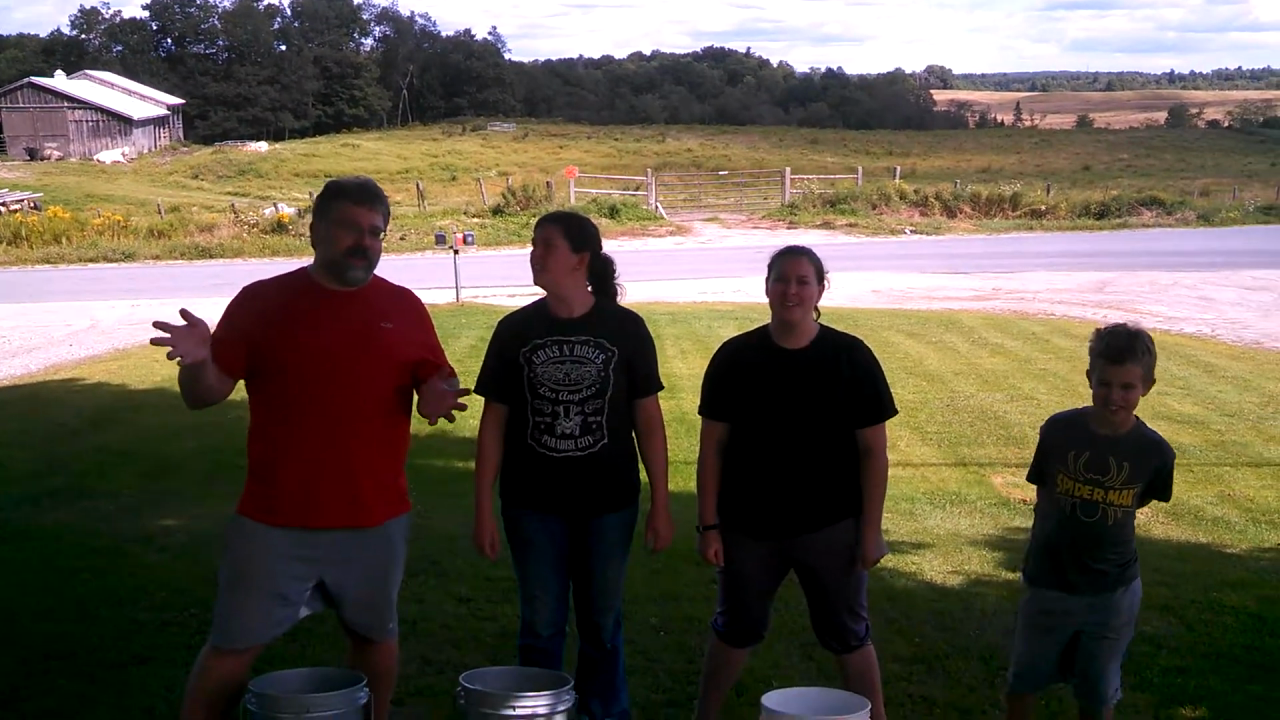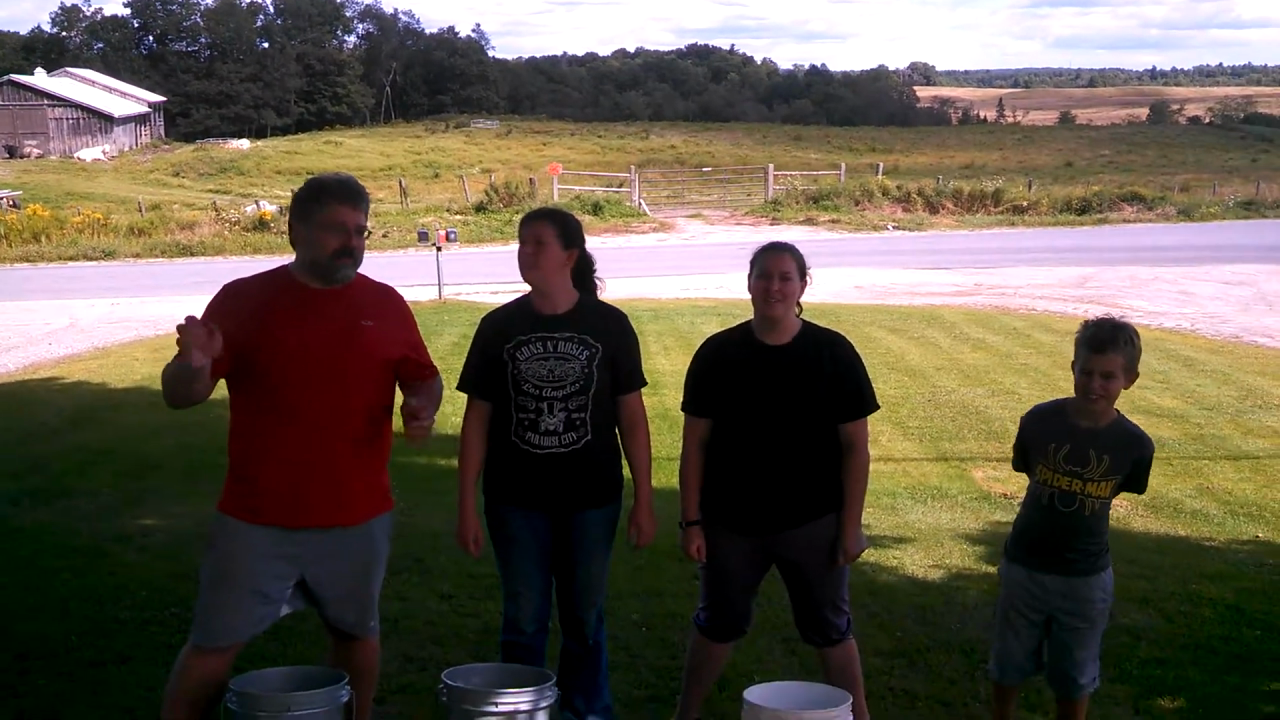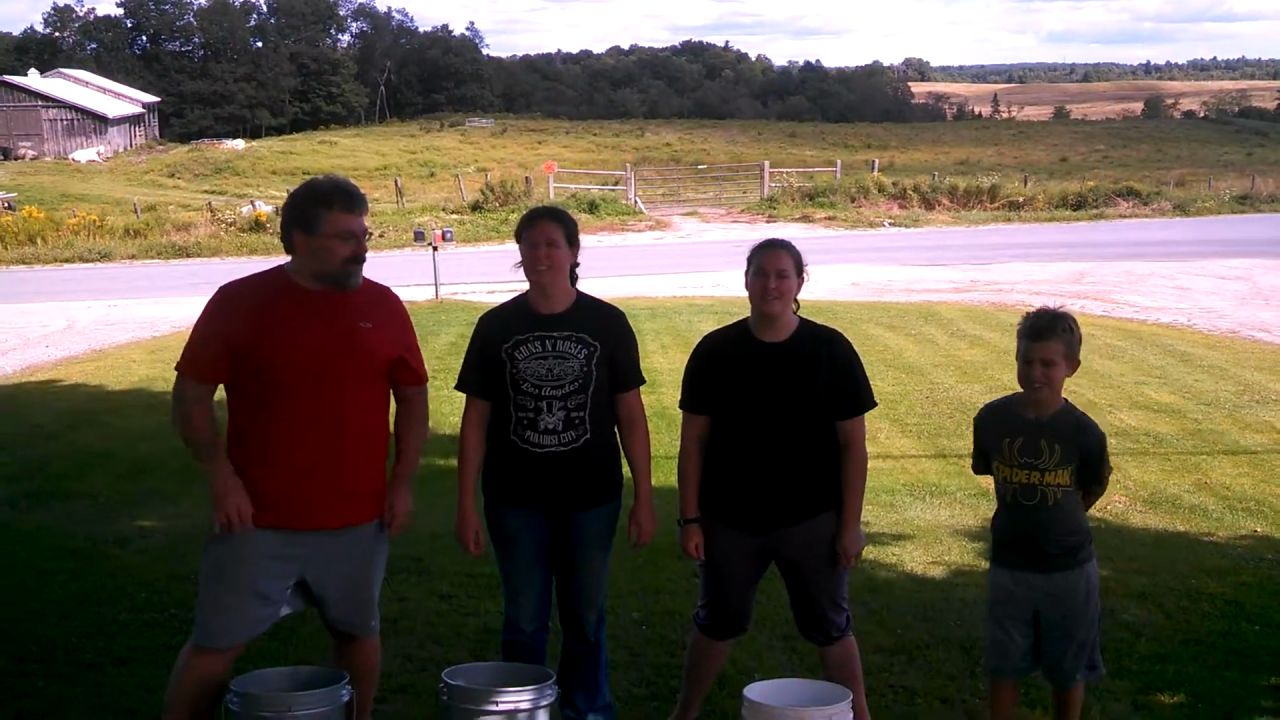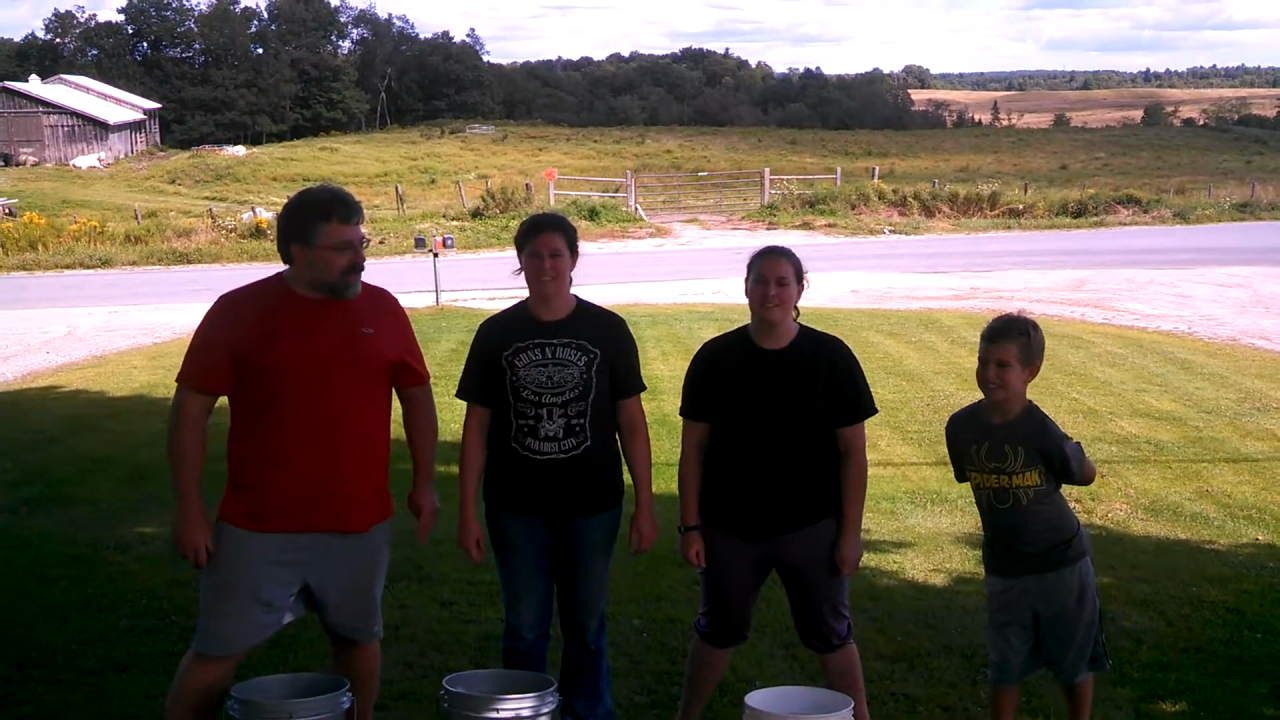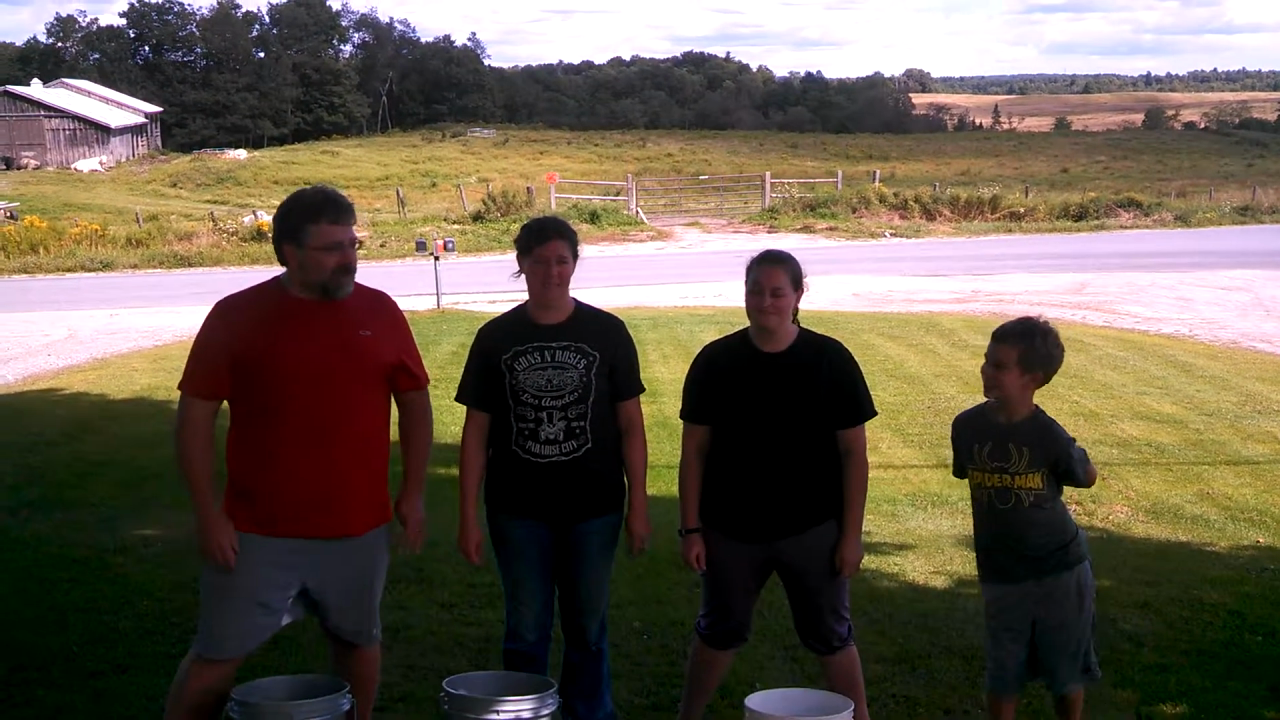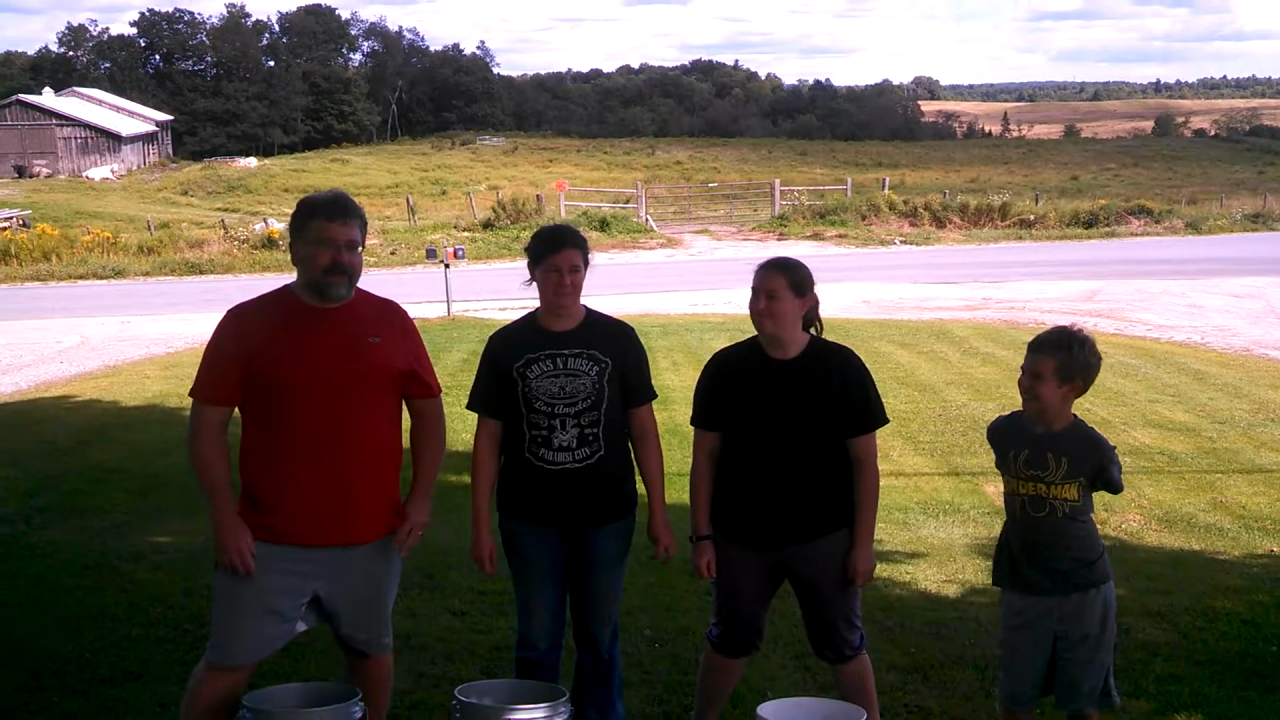
dt=0.3s
person 1, frame 1
left shoulder: (403, 307)
right shoulder: (261, 300)
left elbow: (438, 382)
right elbow: (205, 394)
left wrist: (435, 399)
right wrist: (198, 362)
left hip: (374, 519)
right hip: (274, 520)
left knee: (374, 633)
right knee: (232, 644)
person 1, frame 2
left shoulder: (384, 304)
right shoulder: (241, 299)
left elbow: (425, 379)
right elbow: (177, 390)
left wrist: (422, 406)
right wrist: (196, 367)
left hip: (358, 516)
right hip: (256, 518)
left knee: (356, 631)
right knee: (213, 642)
person 1, frame 3
left shoulder: (382, 304)
right shoulder: (237, 301)
left elbow: (412, 393)
right elbow: (188, 393)
left wrist: (403, 481)
right wrist: (219, 470)
left hip: (356, 519)
right hip: (257, 520)
left knee: (357, 632)
right knee: (215, 643)
person 1, frame 4
left shoulder: (381, 309)
right shoulder: (236, 312)
left elbow: (417, 394)
right elbow: (190, 408)
left wrist: (423, 481)
right wrist: (189, 508)
left hip: (359, 523)
right hip: (258, 527)
left knee: (357, 636)
right knee: (216, 651)
person 1, frame 5
left shoulder: (379, 311)
right shoulder: (235, 316)
left elbow: (414, 400)
right elbow: (195, 416)
left wrist: (413, 489)
right wrist: (210, 514)
left hip: (358, 526)
right hip: (257, 531)
left knee: (358, 639)
right knee: (216, 654)
person 1, frame 6
left shoulder: (390, 321)
right shoulder: (246, 323)
left elbow: (427, 408)
right elbow: (208, 424)
left wrist: (420, 496)
right wrist: (226, 518)
left hip: (369, 535)
right hip: (270, 539)
left knee: (369, 648)
right knee: (228, 662)
person 2, frame 1
left shoulder: (625, 327)
right shoulder: (514, 329)
left elbow: (648, 419)
right elbow: (494, 421)
left wrist: (660, 503)
right wrist: (483, 507)
left hip: (608, 503)
right hip: (533, 504)
left knee: (602, 624)
right knee: (541, 625)
person 2, frame 2
left shoulder: (609, 324)
right shoulder: (498, 326)
left elbow: (631, 414)
right elbow: (478, 418)
left wrist: (644, 499)
right wrist: (466, 504)
left hip: (591, 498)
right hip: (516, 500)
left knee: (584, 619)
right knee: (524, 621)
person 2, frame 3
left shoulder: (607, 322)
right shoulder: (496, 326)
left elbow: (630, 413)
right elbow: (476, 418)
left wrist: (643, 497)
right wrist: (466, 504)
left hip: (591, 497)
right hip: (515, 499)
left knee: (584, 617)
right knee: (524, 620)
person 2, frame 4
left shoulder: (607, 330)
right shoulder: (495, 334)
left elbow: (631, 421)
right elbow: (477, 426)
left wrist: (644, 505)
right wrist: (467, 512)
left hip: (592, 505)
right hip: (516, 507)
left knee: (585, 625)
right knee: (525, 628)
person 2, frame 5
left shoulder: (607, 332)
right shoulder: (495, 337)
left elbow: (630, 422)
right elbow: (476, 430)
left wrist: (638, 504)
right wrist: (468, 515)
left hip: (593, 508)
right hip: (518, 511)
left knee: (587, 628)
right knee: (526, 630)
person 2, frame 6
left shoulder: (618, 340)
right shoulder: (506, 345)
left elbow: (643, 428)
right elbow: (489, 437)
left wrist: (658, 512)
right wrist: (481, 524)
left hip: (605, 516)
right hip: (530, 518)
left knee: (598, 636)
right knee: (538, 639)
person 3, frame 1
left shoulder: (851, 357)
right shoulder: (734, 357)
left elbow: (873, 450)
right elbow: (713, 446)
left wrist: (871, 530)
right wrist: (709, 524)
left hip: (831, 526)
right hip: (748, 526)
left knee: (848, 635)
right knee: (734, 630)
person 3, frame 2
left shoulder: (833, 352)
right shoulder: (717, 353)
left elbow: (854, 445)
right elbow: (696, 442)
left wrist: (850, 524)
right wrist: (692, 520)
left hip: (813, 520)
right hip: (731, 521)
left knee: (830, 629)
right knee: (716, 625)
person 3, frame 3
left shoulder: (831, 349)
right shoulder: (715, 350)
left elbow: (853, 443)
right elbow: (694, 440)
left wrist: (850, 523)
right wrist: (690, 517)
left hip: (812, 518)
right hip: (729, 519)
left knee: (830, 626)
right knee: (716, 622)
person 3, frame 4
left shoulder: (831, 357)
right shoulder: (715, 358)
left elbow: (852, 451)
right elbow: (694, 448)
left wrist: (850, 531)
right wrist: (691, 525)
left hip: (812, 526)
right hip: (730, 527)
left knee: (830, 634)
right knee: (717, 630)
person 3, frame 5
left shoulder: (831, 359)
right shoulder: (715, 361)
left elbow: (853, 452)
right elbow: (694, 450)
left wrist: (851, 533)
right wrist: (691, 528)
left hip: (813, 528)
right hip: (731, 529)
left knee: (831, 636)
right knee: (718, 631)
person 3, frame 6
left shoulder: (842, 367)
right shoulder: (726, 368)
left elbow: (864, 461)
right elbow: (705, 457)
left wrist: (863, 542)
right wrist: (702, 535)
left hip: (824, 537)
right hip: (742, 538)
left knee: (843, 645)
right knee: (730, 641)
person 4, frame 1
left shoulder: (1154, 451)
right shoulder: (1058, 429)
left wrist: (1102, 518)
right wrist: (1042, 543)
left hip: (1113, 590)
right hip: (1048, 579)
right knee: (1025, 674)
person 4, frame 2
left shoulder: (1134, 444)
right shoulder: (1039, 420)
left elbow: (1118, 492)
left wrist: (1080, 513)
right wrist: (1055, 511)
left hip: (1086, 575)
right hip: (1024, 565)
left knee: (1074, 674)
right knee: (1008, 664)
person 4, frame 3
left shoulder: (1083, 431)
right shoulder: (991, 419)
left elbow: (1093, 490)
left wrist: (1061, 509)
right wrist: (1024, 512)
left hip: (1069, 566)
right hip: (1009, 564)
left knee: (1069, 666)
right knee: (1004, 661)
person 4, frame 4
left shoulder: (1042, 432)
right shoulder: (961, 426)
left elbow: (1085, 475)
left hip: (1062, 562)
right hip: (1005, 567)
left knee: (1075, 660)
right knee: (1005, 664)
person 4, frame 5
left shoulder: (1050, 436)
right shoulder: (967, 425)
left elbow: (1087, 478)
left wrist: (1042, 487)
right wrist: (1013, 488)
left hip: (1061, 568)
right hip: (1000, 572)
left knee: (1066, 670)
right knee: (1003, 672)
person 4, frame 6
left shoulder: (1092, 447)
right shoulder: (1002, 432)
left elbow: (1113, 484)
left hip: (1084, 587)
right hip: (1022, 586)
right knee: (1017, 686)
